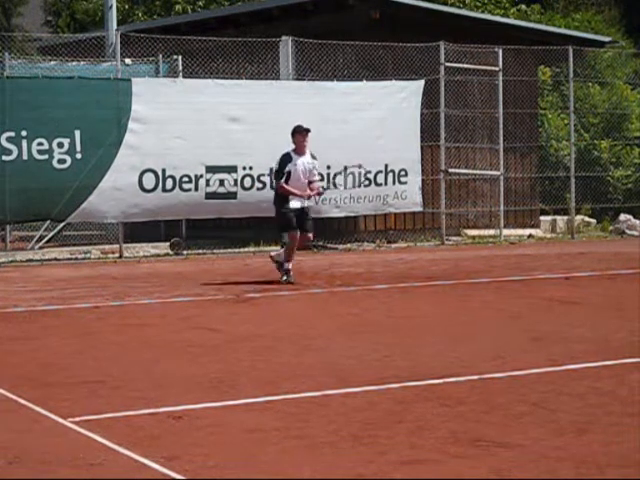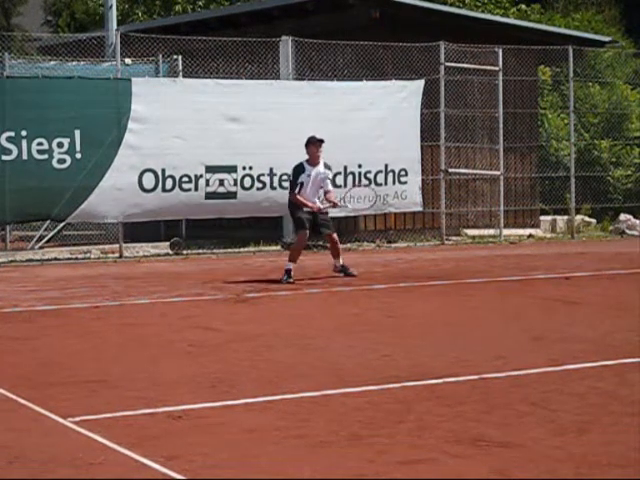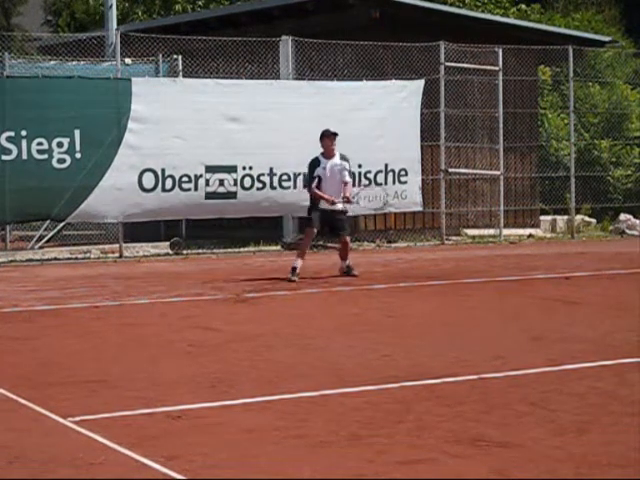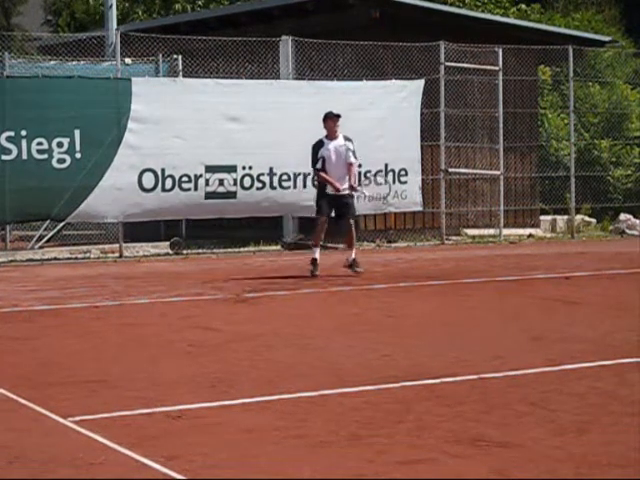
dt=0.2s
person 1, frame 1
left shoulder: (312, 159)
right shoulder: (285, 159)
left elbow: (312, 182)
right elbow: (280, 186)
left wrist: (315, 189)
right wrist: (301, 194)
left hip: (301, 204)
right hip: (285, 203)
left knee: (308, 237)
right knee: (294, 236)
left ankle: (279, 256)
right ankle: (287, 270)
person 1, frame 2
left shoulder: (326, 168)
right shoulder: (299, 169)
left elbow: (328, 191)
right elbow: (294, 196)
left wrist: (332, 200)
right wrist: (311, 206)
left hip: (317, 208)
right hip: (299, 208)
left knee: (333, 238)
right knee: (303, 235)
left ankle: (339, 265)
right ankle: (288, 270)
person 1, frame 3
left shoulder: (343, 160)
right shoulder: (315, 163)
left elbow: (347, 182)
right elbow: (311, 189)
left wrist: (347, 195)
right wrist: (327, 198)
left hip: (338, 207)
right hip: (318, 206)
left knee: (345, 240)
right knee: (311, 232)
left ankle: (345, 266)
right ankle: (295, 269)
person 1, frame 4
left shoulder: (347, 142)
right shoulder: (318, 146)
left elbow: (351, 164)
right elbow: (318, 172)
left wrist: (352, 181)
right wrist: (333, 183)
left hip: (345, 191)
right hip: (326, 191)
left knee: (350, 223)
right knee: (322, 221)
left ankle: (351, 259)
right ankle: (315, 259)
